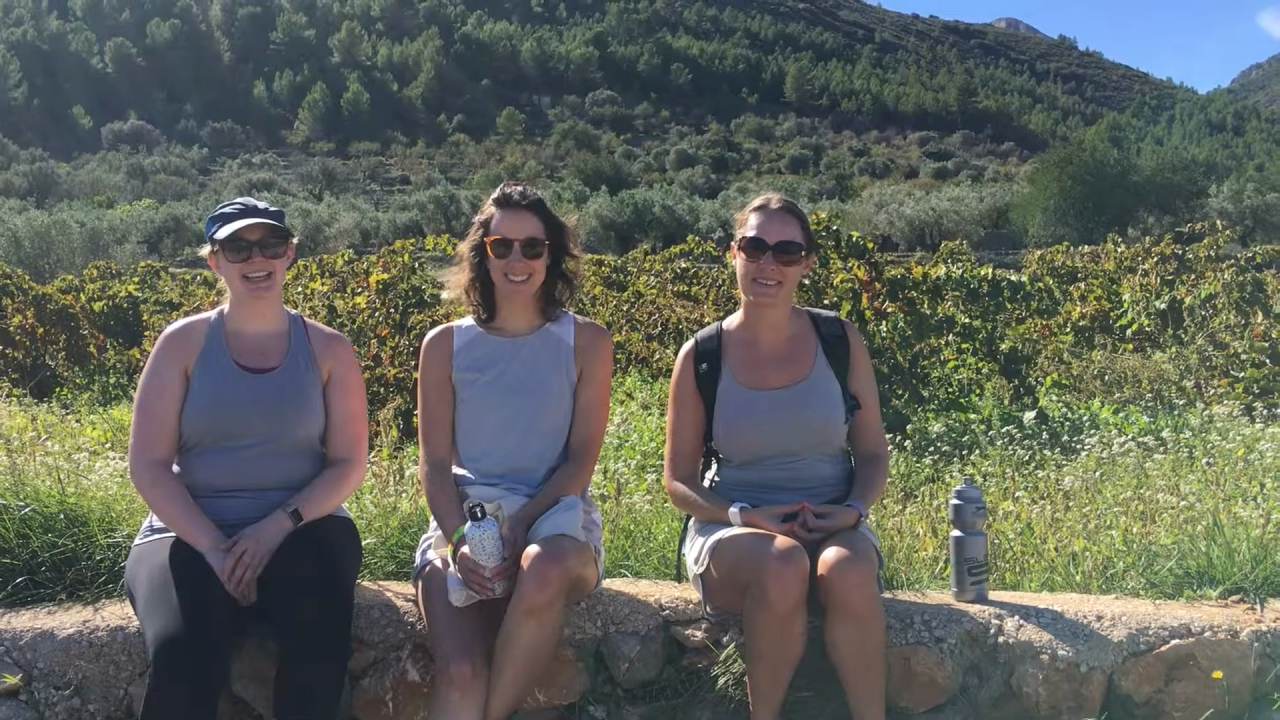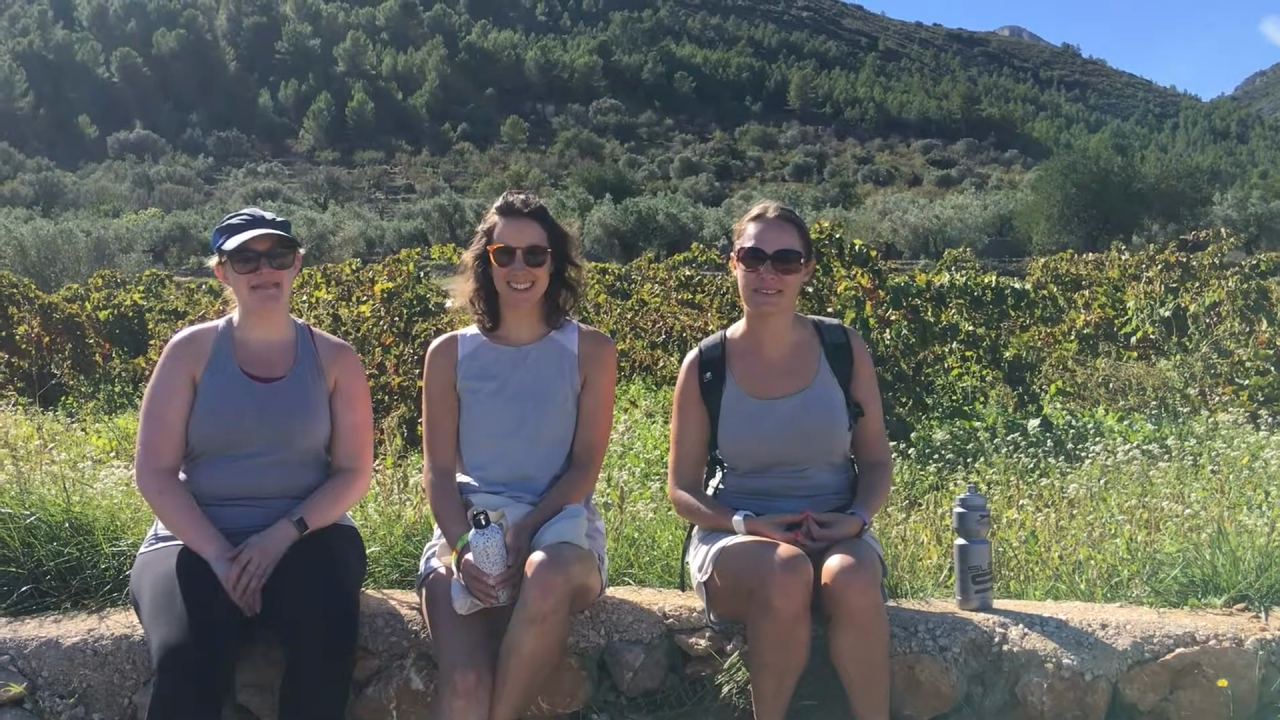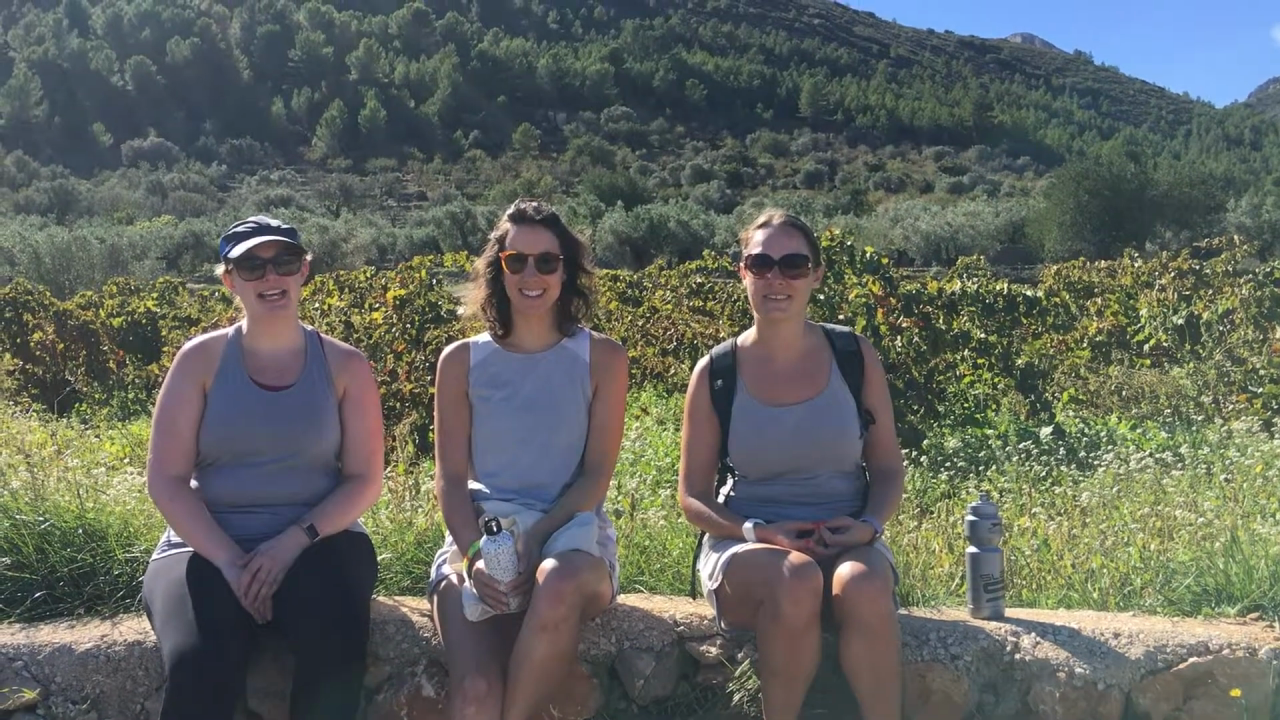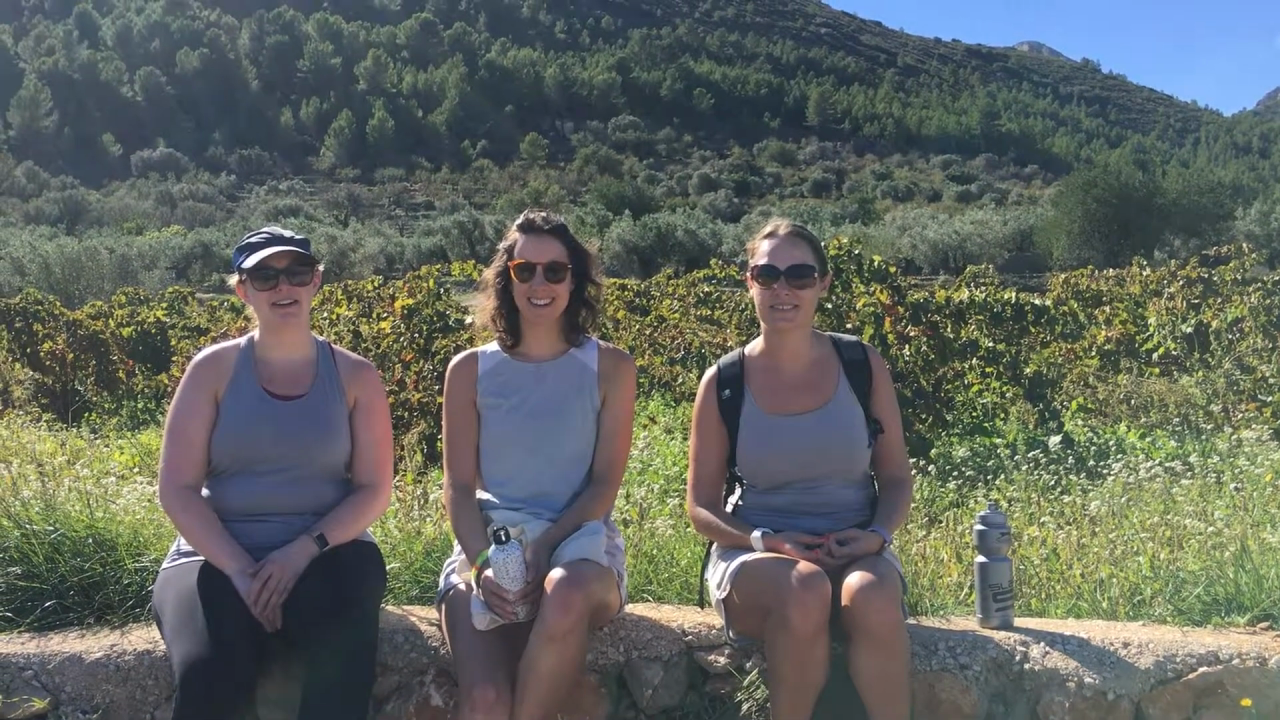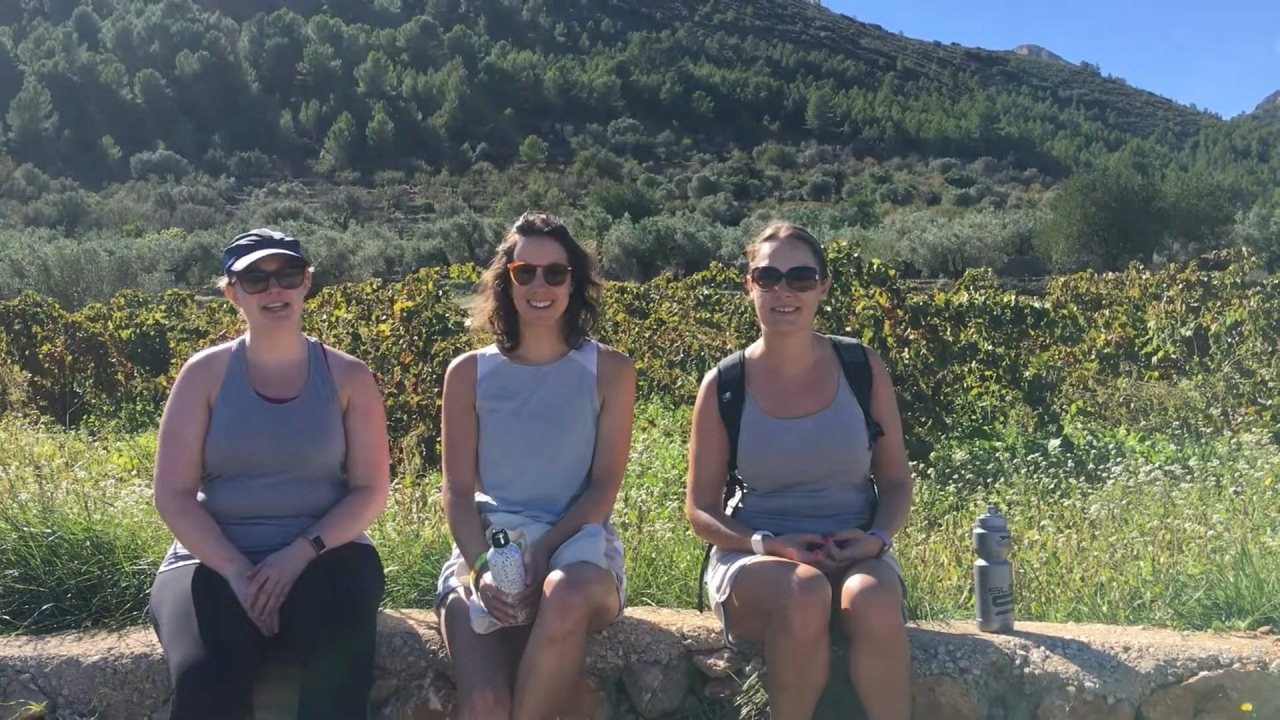
dt=1s
person 1, frame 1
left shoulder: (587, 342)
right shoulder: (445, 345)
left elbow: (581, 458)
right elbow: (435, 465)
left wrist: (520, 526)
right wrist: (460, 541)
left hip: (556, 514)
right hip: (464, 520)
left knee: (543, 572)
right knee: (460, 675)
person 1, frame 2
left shoulder: (591, 350)
right shoulder: (449, 353)
left elbow: (585, 465)
right elbow: (439, 471)
left wrist: (523, 533)
right wrist: (463, 548)
left hip: (559, 522)
right hip: (469, 527)
left knee: (548, 576)
person 1, frame 3
left shoulder: (603, 358)
right shoulder: (461, 361)
left elbow: (596, 474)
right elbow: (451, 479)
left wrist: (535, 540)
right wrist: (474, 555)
left hip: (571, 530)
right hip: (481, 534)
left knee: (559, 584)
person 1, frame 4
left shoulder: (611, 367)
right shoulder: (469, 370)
left elbow: (605, 482)
right elbow: (459, 488)
left wrist: (544, 548)
right wrist: (483, 563)
left hip: (579, 539)
right hip: (489, 542)
left knee: (567, 595)
person 1, frame 5
left shoulder: (610, 370)
right shoulder: (469, 373)
left elbow: (604, 486)
right elbow: (458, 492)
left wrist: (543, 553)
right wrist: (481, 568)
left hip: (577, 542)
right hip: (487, 547)
left knee: (565, 598)
person 2, frame 1
left shoulder: (841, 341)
right shoulder: (700, 358)
left elbow: (872, 454)
right elbow: (679, 481)
left wrist: (853, 510)
right wrist: (745, 516)
left hip: (832, 525)
right hip: (731, 529)
left knee: (848, 572)
right knee: (782, 564)
person 2, frame 2
left shoulder: (845, 349)
right shoulder: (704, 366)
left elbow: (876, 462)
right elbow: (683, 490)
left wrist: (857, 519)
right wrist: (748, 524)
left hip: (836, 533)
right hip: (736, 538)
left knee: (852, 580)
right knee: (785, 573)
person 2, frame 3
left shoulder: (856, 357)
right shoulder: (715, 374)
left elbow: (888, 469)
right elbow: (694, 497)
left wrist: (869, 525)
right wrist: (759, 532)
left hip: (847, 542)
right hip: (746, 546)
left knee: (863, 586)
right knee: (795, 579)
person 2, frame 4
left shoulder: (863, 365)
right shoulder: (722, 384)
left elbow: (896, 478)
right elbow: (702, 507)
left wrist: (876, 535)
right wrist: (766, 541)
left hip: (854, 551)
right hip: (754, 556)
left knee: (872, 597)
right knee: (803, 589)
person 2, frame 5
left shoulder: (864, 368)
right shoulder: (722, 387)
left elbow: (896, 481)
right elbow: (701, 510)
left wrist: (877, 539)
right wrist: (766, 544)
left hip: (854, 554)
right hip: (755, 559)
left knee: (872, 600)
right knee: (804, 593)
person 3, frame 1
left shoulder: (328, 348)
right shoulder: (183, 343)
left elbow: (349, 464)
right elbow: (149, 466)
left wrist: (278, 525)
right wrist: (212, 547)
left hip: (302, 527)
right hip: (190, 533)
left knee: (320, 633)
right knee: (182, 653)
person 3, frame 2
left shoulder: (334, 358)
right shoulder: (190, 350)
left elbow: (354, 472)
right elbow: (154, 472)
left wrist: (283, 535)
right wrist: (218, 555)
left hip: (307, 535)
right hip: (195, 540)
left knee: (326, 646)
right knee: (186, 663)
person 3, frame 3
left shoulder: (345, 365)
right shoulder: (201, 359)
left elbow: (364, 479)
right elbow: (166, 480)
left wrist: (294, 540)
right wrist: (229, 560)
left hip: (319, 541)
right hip: (207, 547)
left knee: (336, 654)
right knee: (199, 668)
person 3, frame 4
left shoulder: (355, 376)
right shoulder: (213, 369)
left elbow: (374, 488)
right elbow: (178, 489)
left wrist: (304, 549)
right wrist: (240, 569)
left hip: (327, 551)
right hip: (218, 555)
left knee: (343, 668)
right knee: (208, 677)
person 3, frame 5
left shoulder: (348, 376)
right shoulder: (205, 373)
left elbow: (370, 491)
right elbow: (173, 495)
left wrist: (301, 553)
right wrist: (237, 573)
left hip: (324, 554)
right hip: (215, 560)
left knee: (342, 672)
